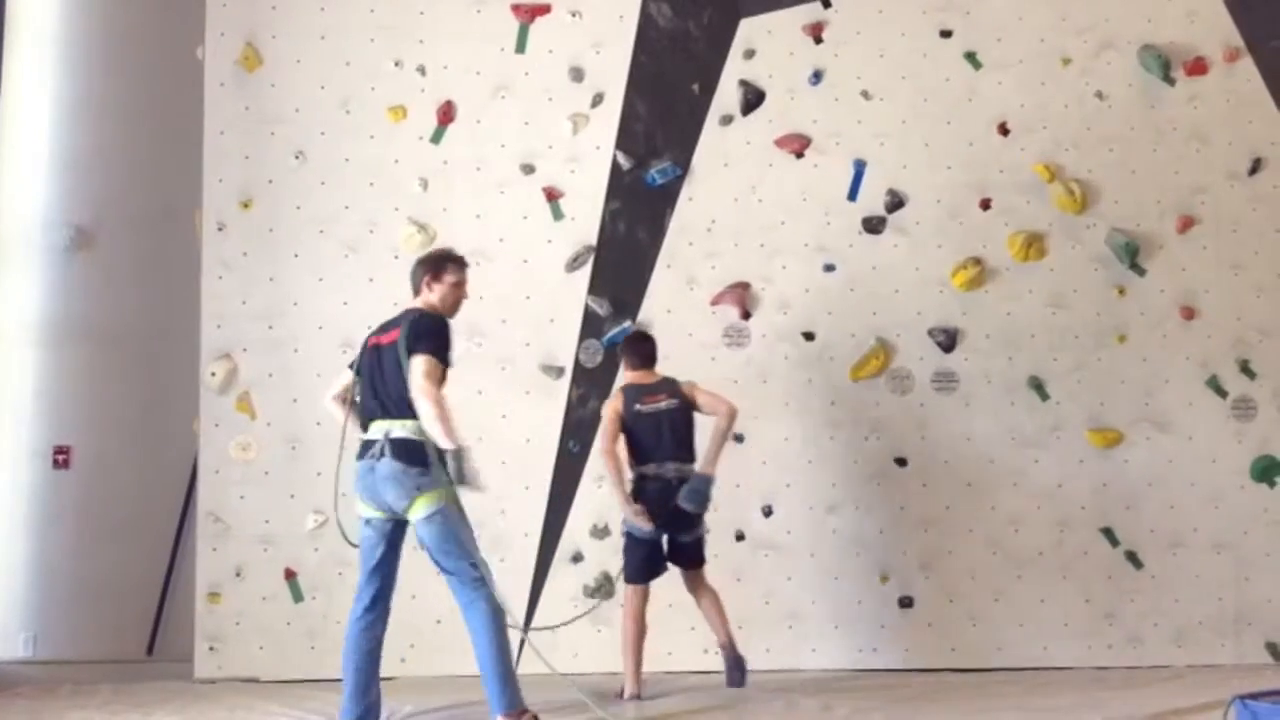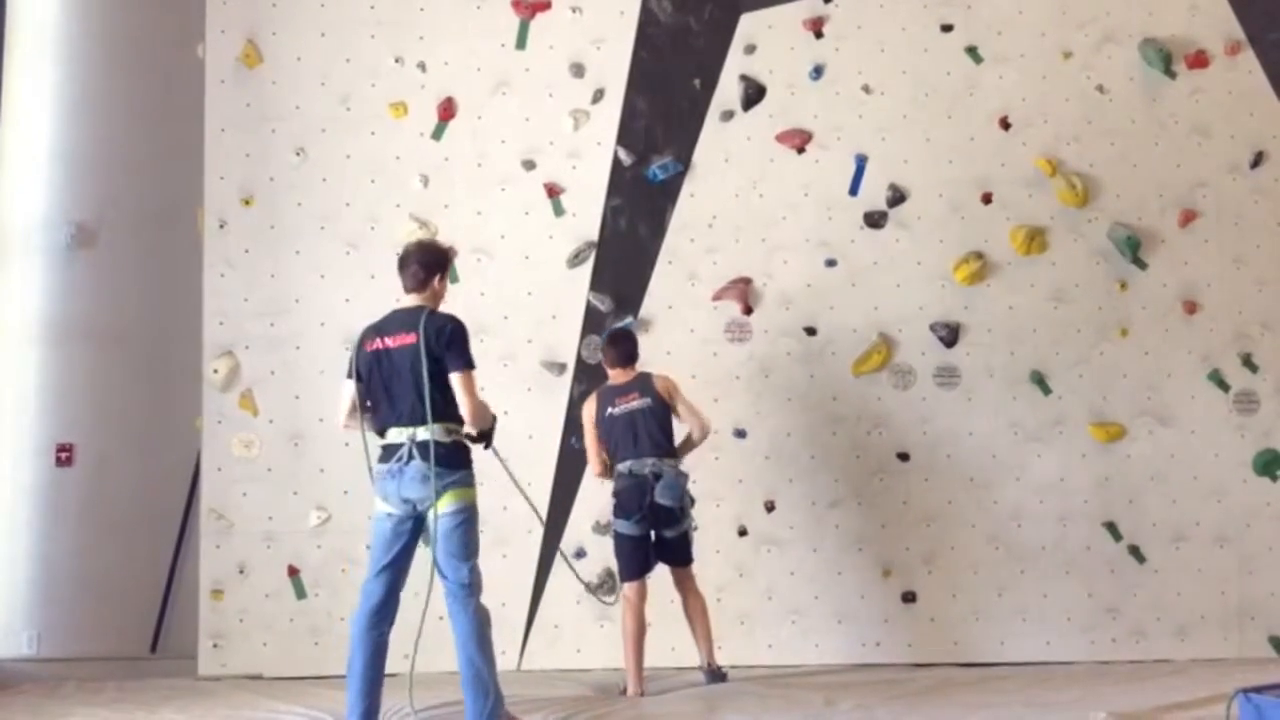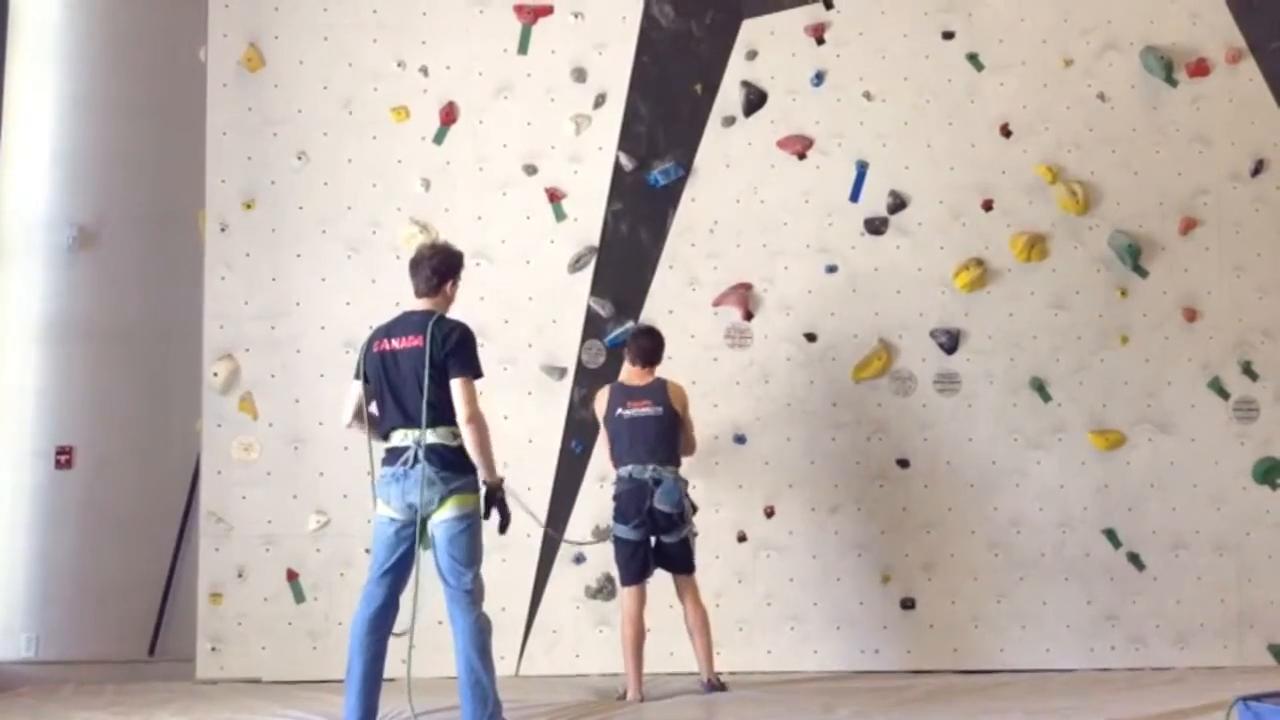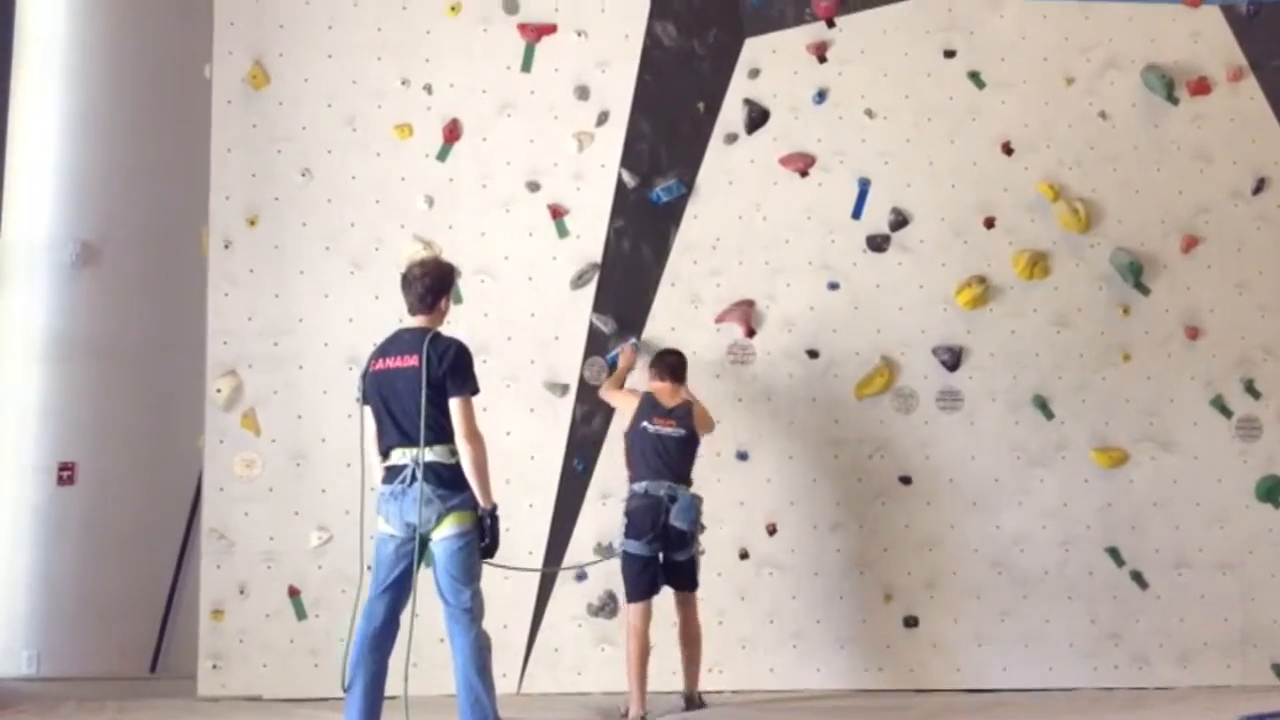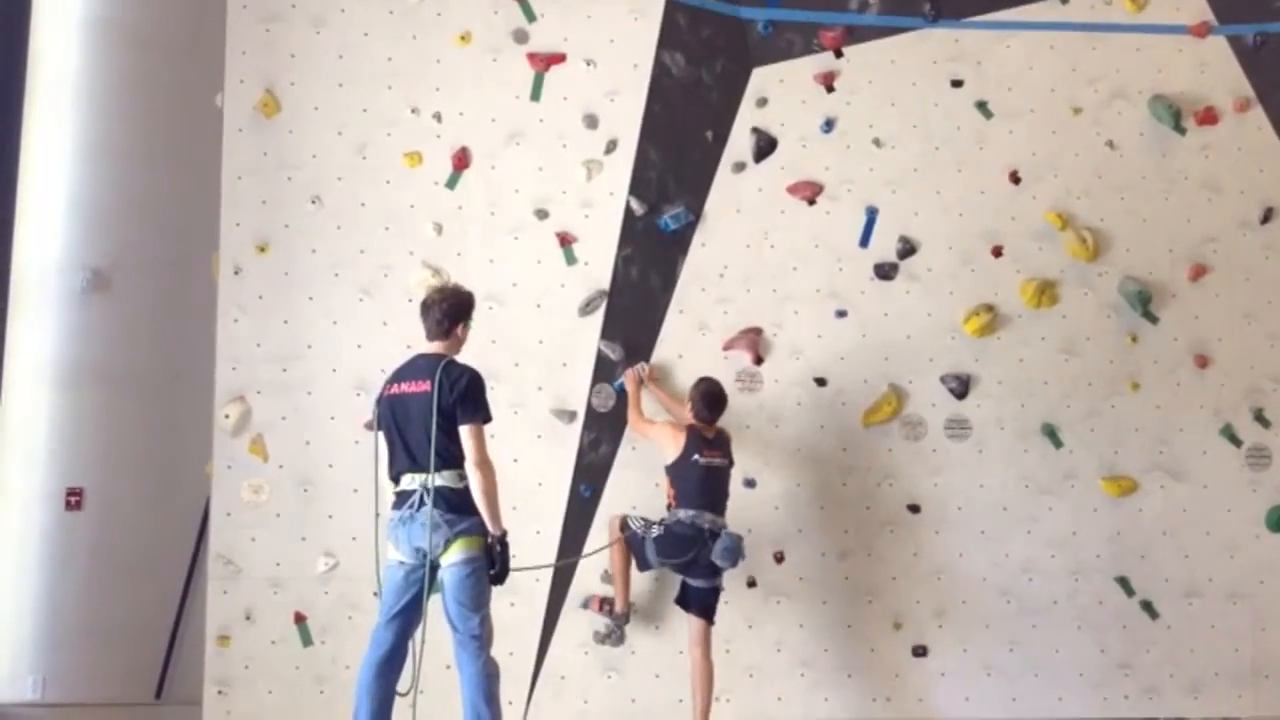
dt=1s
person 1, frame 1
left shoulder: (380, 334)
right shoulder: (429, 325)
left elbow: (335, 398)
right elbow: (424, 388)
right wrist: (454, 449)
left hip: (371, 469)
right hip: (411, 467)
left knee: (370, 599)
right knee: (473, 583)
person 1, frame 2
left shoulder: (370, 336)
right shoulder: (445, 327)
left elbow: (348, 416)
right elbow: (471, 408)
right wrist: (486, 423)
left hip: (391, 471)
right hip: (442, 468)
left knee: (377, 594)
right knee: (462, 593)
person 1, frame 3
left shoulder: (379, 338)
right shoulder: (452, 334)
left elbow: (351, 415)
right elbow: (468, 417)
right wrist: (492, 481)
left hip: (393, 475)
right hip: (445, 474)
left knee: (377, 597)
right knee: (464, 599)
person 1, frame 4
left shoulder: (378, 357)
right shoulder: (449, 351)
left elbow: (373, 441)
right elbow: (466, 436)
right wrist: (487, 505)
left hip: (394, 494)
right hip: (445, 493)
left knee: (379, 614)
right knee: (463, 615)
person 1, frame 5
left shoulder: (394, 381)
right shoulder: (462, 378)
right elbow: (476, 463)
right wrist: (497, 533)
left hip: (403, 516)
right hip: (453, 518)
left knee: (388, 637)
right knee: (472, 641)
person 2, frame 1
left shoulder: (618, 400)
right shoulder: (682, 389)
left elbow: (608, 448)
right elbow: (728, 410)
left wrist: (626, 501)
right wrist: (709, 463)
left hip: (648, 495)
right hip: (686, 494)
left knee: (635, 595)
right knee: (697, 580)
left ankle: (631, 687)
right ankle: (729, 648)
person 2, frame 2
left shoulder: (593, 402)
right shoulder: (660, 384)
left elbow: (598, 468)
right elbow: (700, 428)
left hip: (629, 493)
right hip: (669, 488)
left knee: (633, 593)
right knee: (685, 580)
left ankle: (634, 684)
right ankle: (710, 664)
person 2, frame 3
left shoulder: (605, 396)
right shoulder: (673, 392)
left elbow: (612, 454)
right elbow: (689, 447)
left hip: (629, 496)
right hip: (669, 494)
left knee: (632, 597)
right knee: (687, 588)
left ankle: (633, 689)
right ankle: (708, 675)
person 2, frame 4
left shoulder: (636, 403)
right shoulder: (696, 412)
left elbow: (606, 390)
left wrist: (625, 365)
right wrist: (682, 388)
left hip: (643, 512)
right hip: (682, 514)
left knee: (638, 615)
right knee: (687, 607)
person 2, frame 5
left shoulder: (674, 435)
right shoulder: (724, 440)
left elbow: (635, 421)
right elbow: (692, 420)
left wrist: (633, 388)
right wrist: (653, 386)
left hip: (679, 537)
right hip: (712, 546)
left knee: (618, 523)
right knee: (700, 642)
left ankle: (619, 610)
